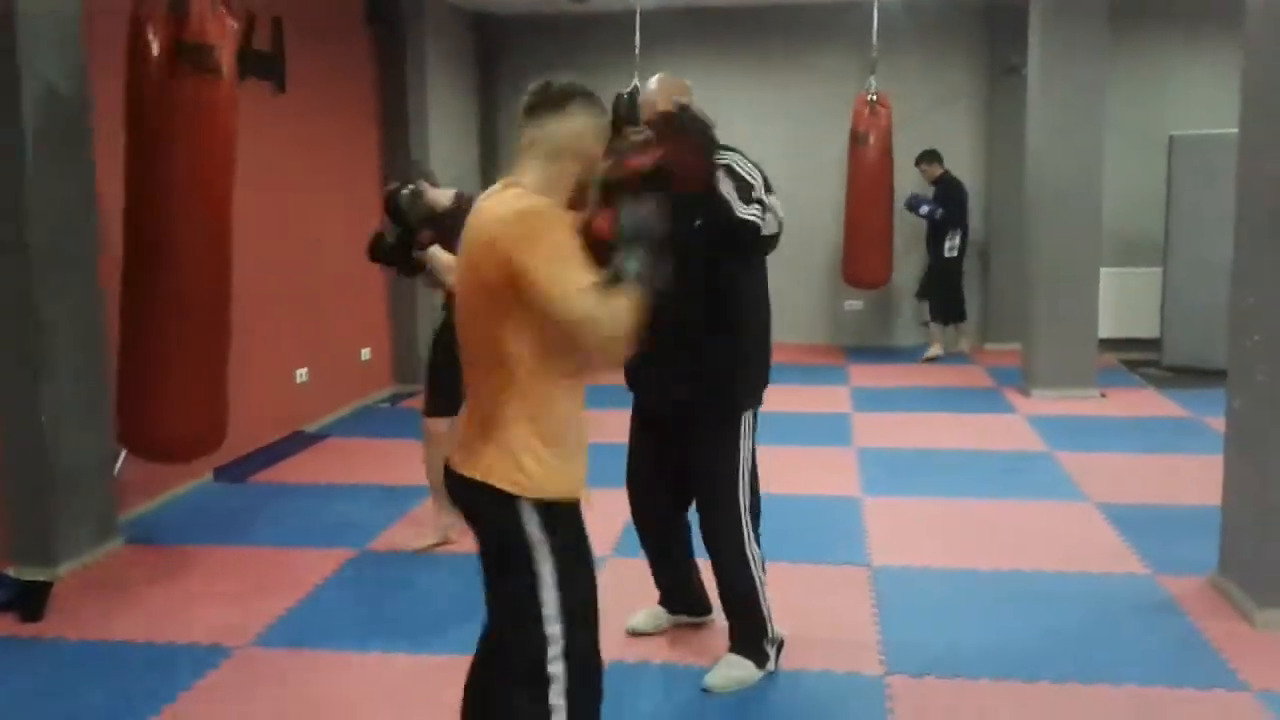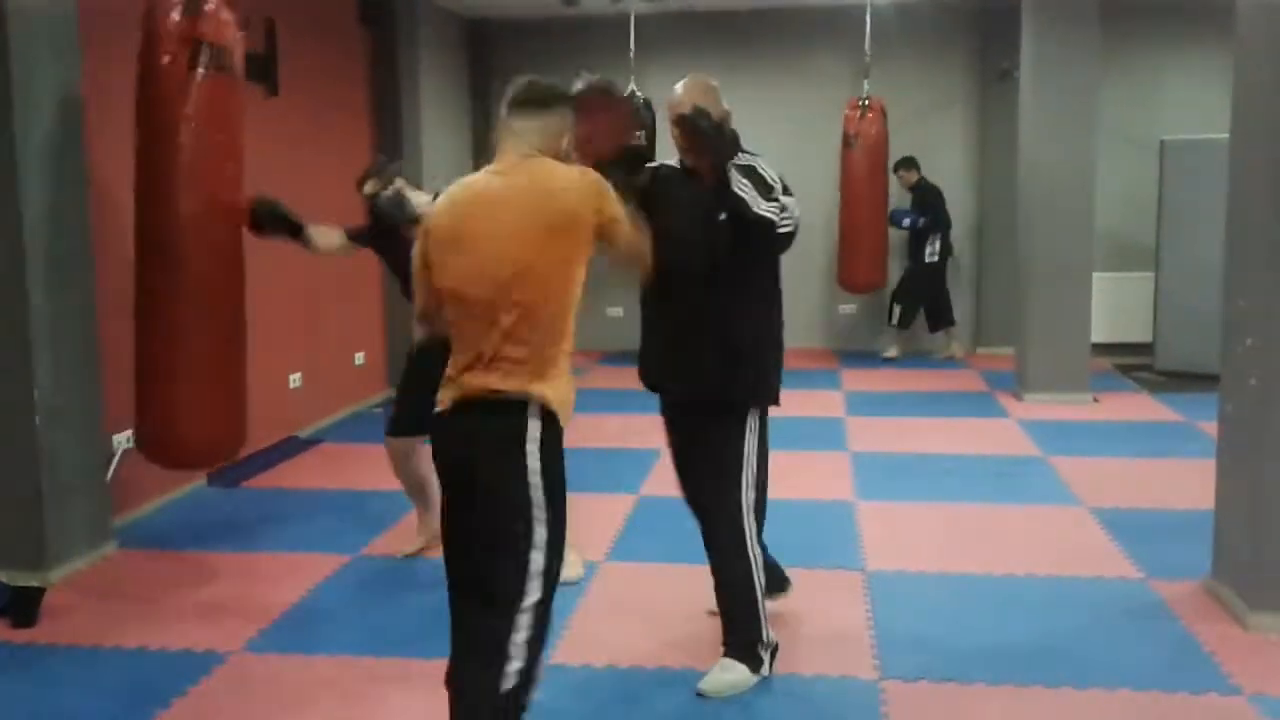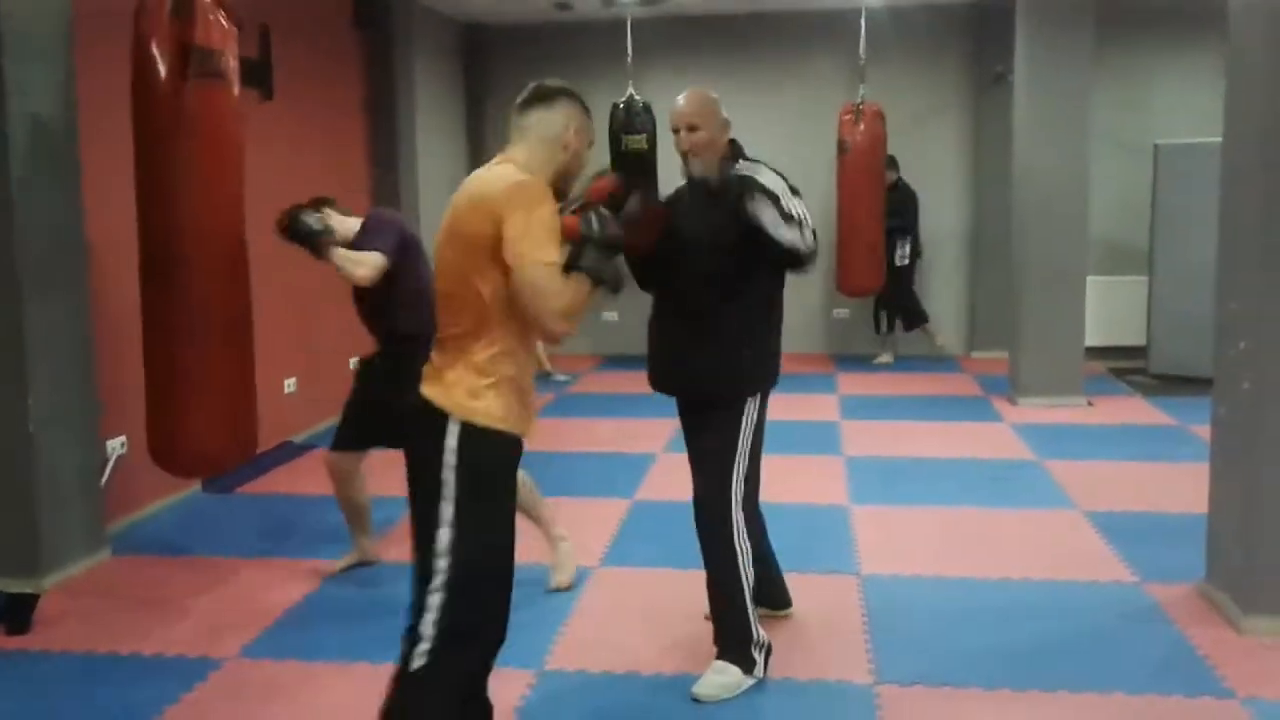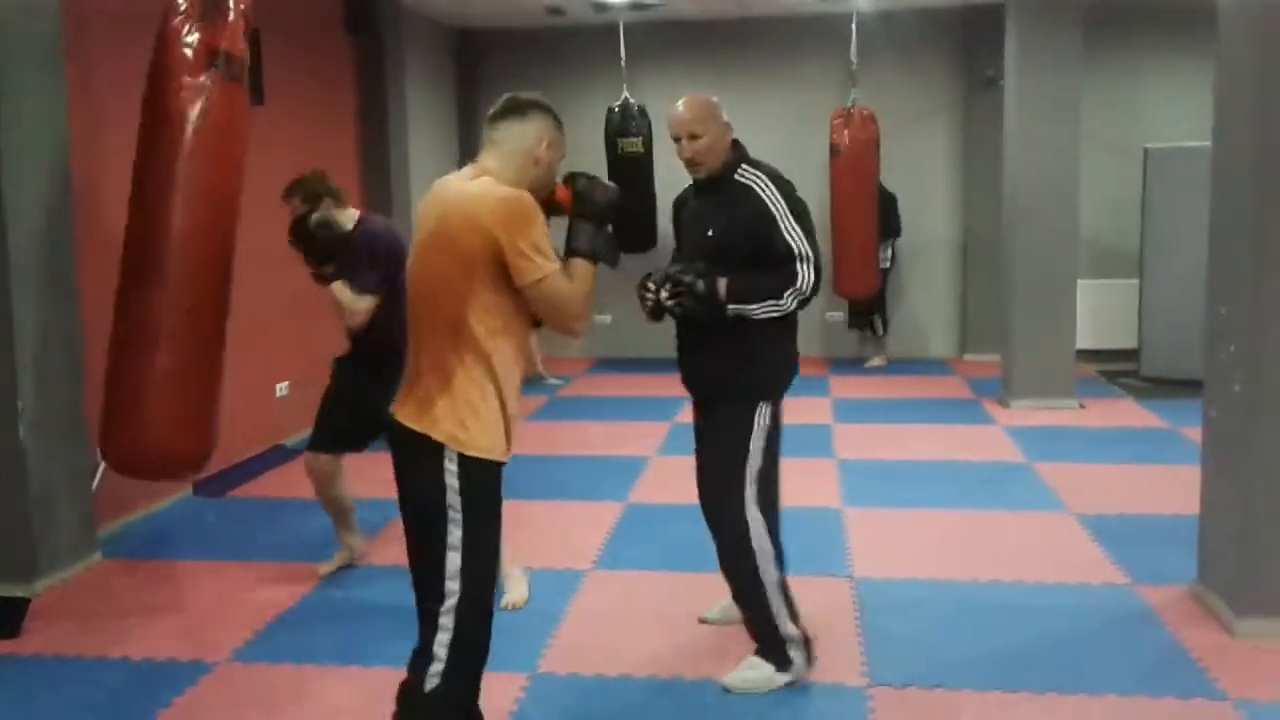
dt=0.3s
person 1, frame 1
left shoulder: (493, 210)
right shoulder: (535, 223)
right elbow: (602, 344)
left wrist: (608, 240)
right wrist: (636, 258)
left hip: (482, 462)
right hip: (525, 476)
left knee: (514, 634)
person 1, frame 2
left shoulder: (443, 210)
right shoulder: (576, 189)
right elbow: (642, 256)
left hip: (456, 418)
right hip: (520, 422)
left knee: (476, 602)
right knee: (512, 614)
person 1, frame 3
left shoulder: (488, 183)
right shoulder: (524, 192)
right elbow: (554, 317)
left wrist: (583, 241)
right wrist: (597, 260)
left hip: (470, 416)
right hip: (468, 424)
left knee: (481, 598)
right knee: (445, 610)
person 1, frame 4
left shoulder: (448, 193)
right shoulder: (510, 207)
right elbow: (570, 316)
left wrist: (579, 228)
right wrist: (587, 232)
left hip: (435, 428)
right hip: (454, 443)
left knee: (462, 610)
right knee: (450, 625)
person 2, frame 1
left shoulder: (730, 175)
left elbow: (760, 235)
left wrist: (706, 170)
left hip: (723, 378)
right hip: (658, 376)
left knee: (727, 511)
right knee: (649, 493)
left ankle: (756, 644)
right ankle: (680, 599)
person 2, frame 2
left shoulder: (751, 175)
right shoulder: (657, 183)
left elbow: (779, 231)
left wrist: (723, 164)
left hip: (737, 375)
right hip: (675, 371)
left knee: (732, 506)
right knee: (703, 494)
left ankle: (750, 648)
right ankle: (764, 577)
person 2, frame 3
left shoulder: (757, 182)
right shoulder: (677, 203)
left elbow: (799, 245)
right elbow: (660, 275)
left wrist: (739, 196)
right wrist: (640, 248)
left hip: (738, 372)
right hip: (688, 370)
left knee: (722, 499)
right knee: (718, 490)
left ankle: (743, 650)
right ankle: (766, 591)
person 2, frame 4
left shoulder: (763, 191)
right shoulder: (688, 202)
left elbow: (802, 278)
left wrist: (721, 291)
right wrist: (664, 289)
left hip: (753, 373)
right hip: (709, 371)
left knee: (739, 498)
right knee: (720, 491)
left ankle: (783, 646)
right ankle: (755, 596)
person 3, frame 1
left shoulder: (473, 214)
right shoulder: (430, 221)
left elbow: (456, 279)
right hip: (457, 330)
right knee: (435, 429)
right ankle: (443, 523)
person 3, frame 2
right shoulder: (386, 223)
right elbow: (334, 242)
left wrist: (412, 228)
right wrist: (286, 224)
right hip: (433, 345)
right knee: (400, 442)
right ankle: (429, 527)
person 3, frame 3
left shoulder: (383, 225)
right shoulder: (356, 252)
left elbow: (364, 273)
left wrist: (324, 246)
left hip: (426, 357)
right hip: (389, 361)
right knee: (340, 462)
right ankle: (365, 545)
person 3, frame 4
left shoulder: (376, 238)
right shoulder: (338, 237)
left elbow: (356, 315)
left wrist: (327, 266)
left hip: (402, 362)
right hip: (364, 361)
right knee: (318, 462)
right ankle: (350, 543)
person 4, frame 1
left shoulder: (952, 186)
right shoulder: (943, 186)
left elbow: (957, 218)
left wrist: (928, 211)
right wrist: (923, 207)
left hip: (947, 250)
right hip: (945, 250)
left knee: (929, 292)
right knee: (951, 293)
left ankle: (937, 344)
right ankle: (962, 341)
person 4, frame 2
left shoulder: (929, 192)
right shoulder: (921, 192)
left elbow: (942, 223)
left wrist: (912, 222)
right wrist: (906, 220)
left hip: (929, 256)
right hip: (928, 256)
left knee: (904, 296)
right knee: (937, 298)
left ankle: (896, 346)
right ankle: (953, 346)
person 4, frame 3
left shoulder: (903, 194)
right shoulder: (896, 192)
left elbow: (907, 225)
left wrist: (882, 223)
right wrist: (882, 222)
left hip: (900, 256)
right hip: (899, 255)
left knee: (887, 300)
right knee: (905, 298)
left ankle: (888, 352)
right ankle: (933, 338)
person 4, frame 4
left shoulder: (885, 198)
left elbow: (893, 231)
left hip: (878, 259)
left knee: (873, 303)
right knee: (861, 303)
left ankle: (880, 355)
right ankle: (877, 350)
